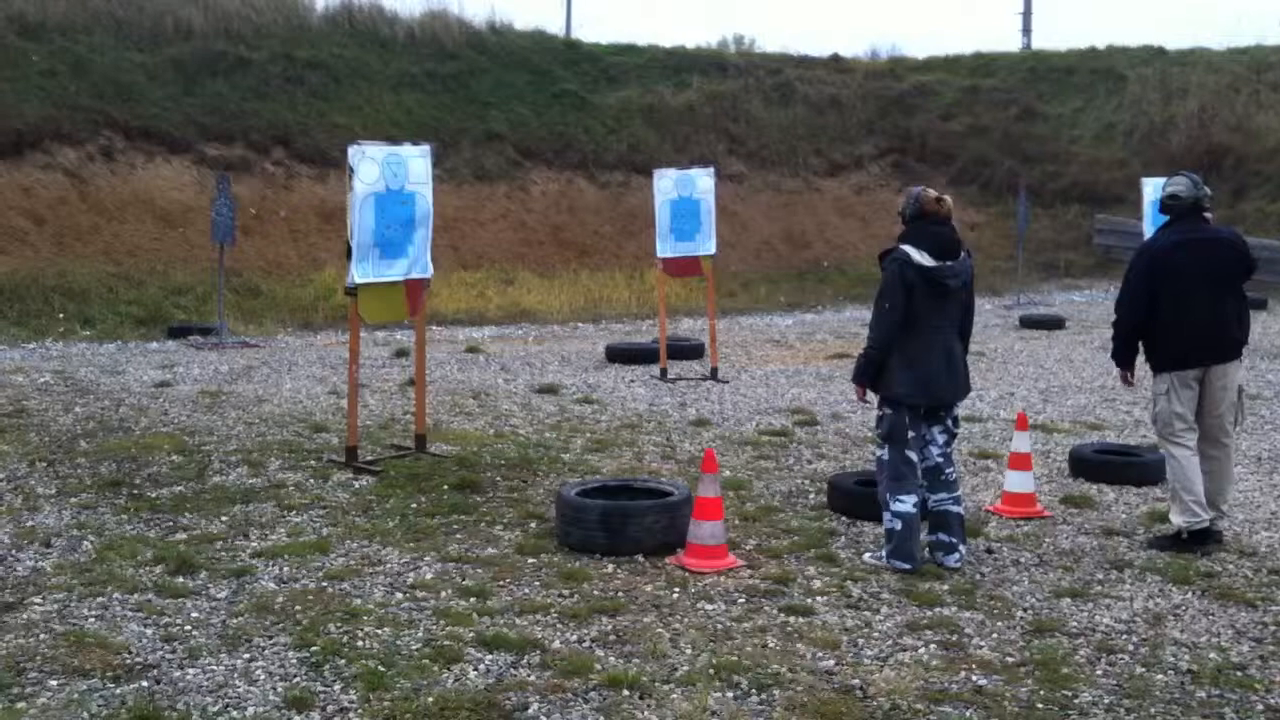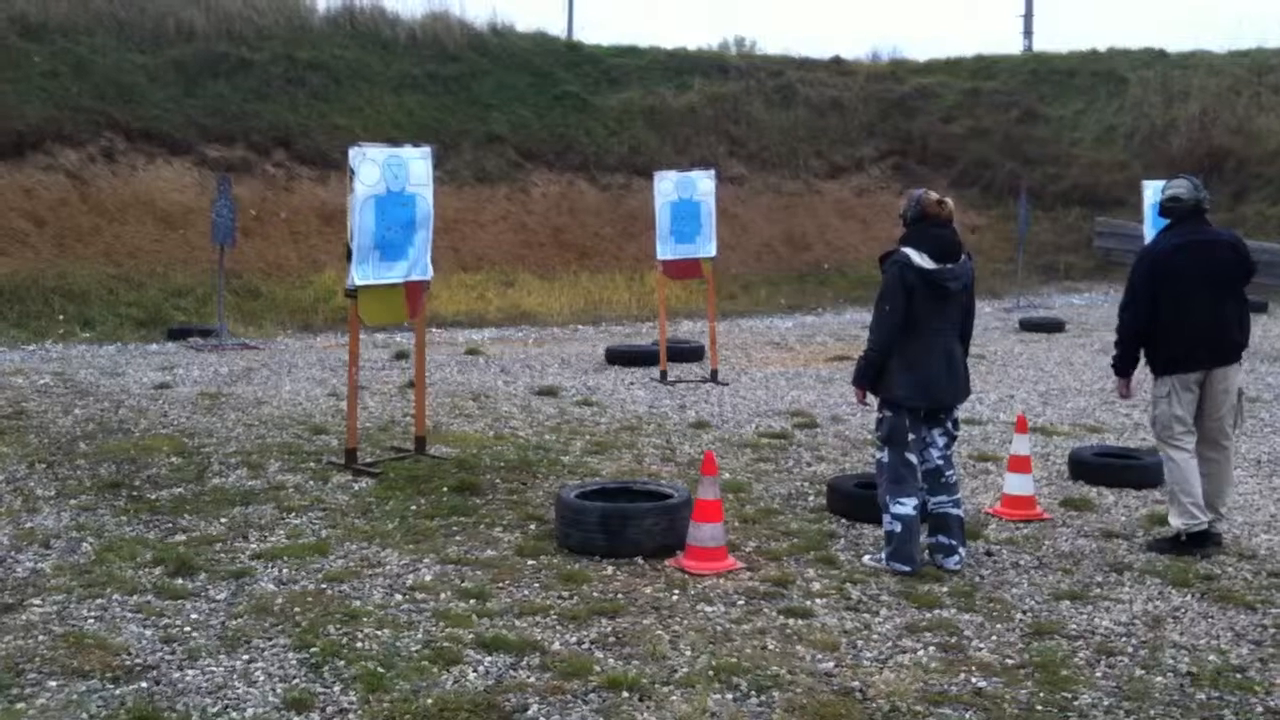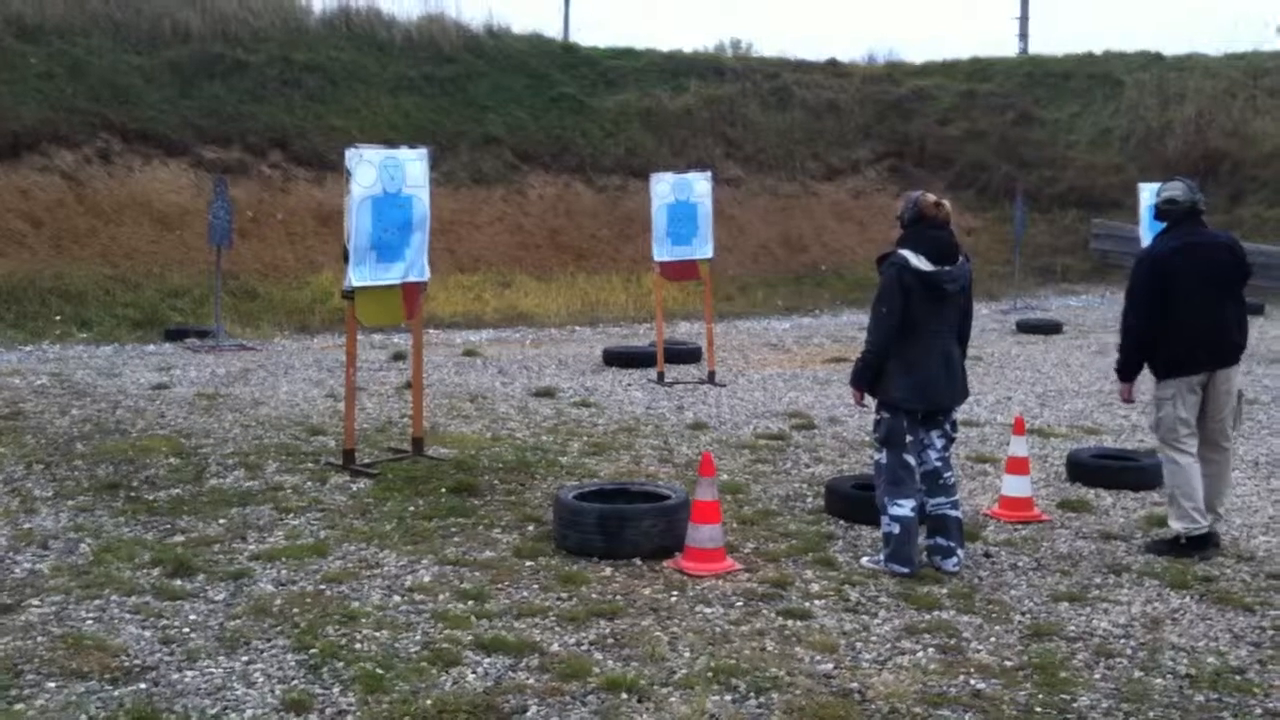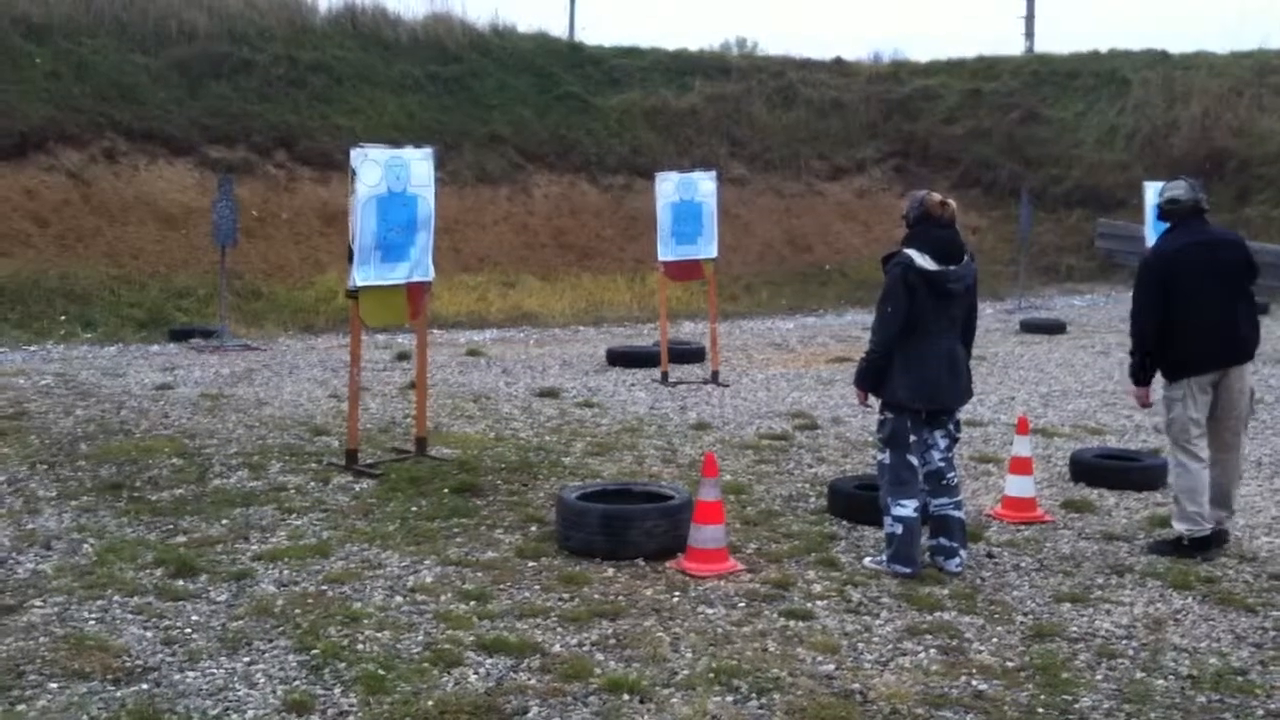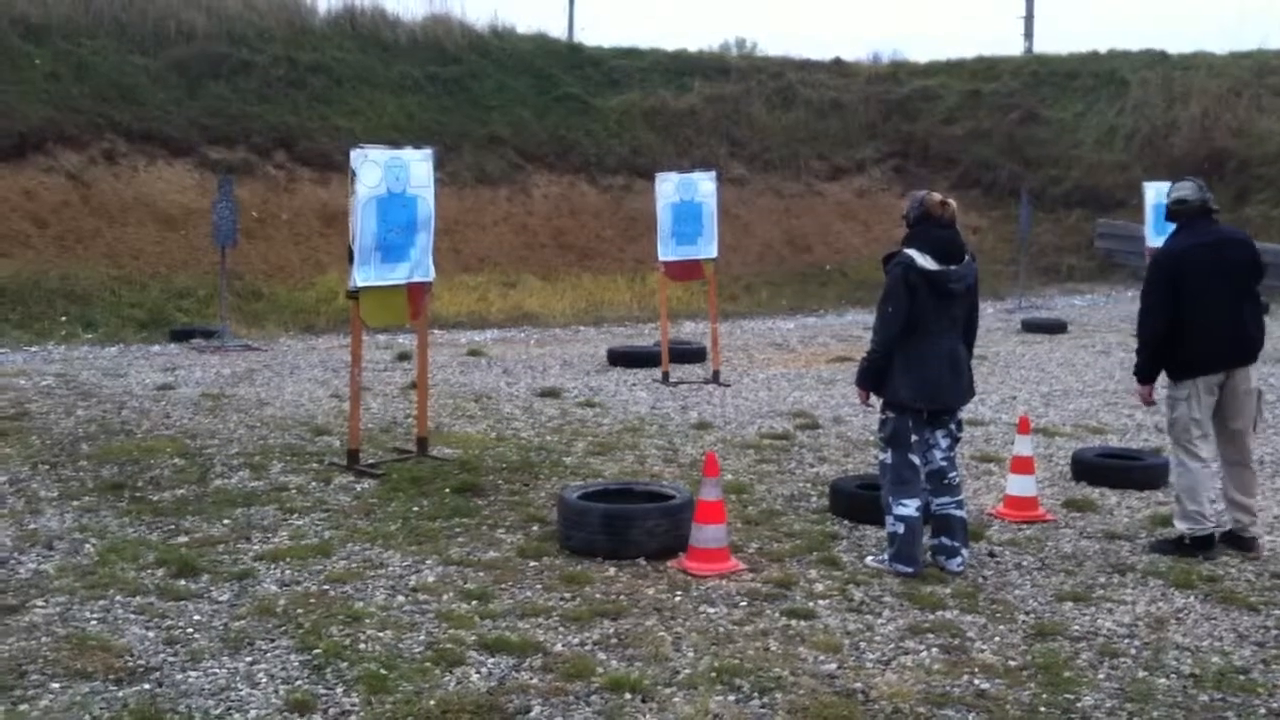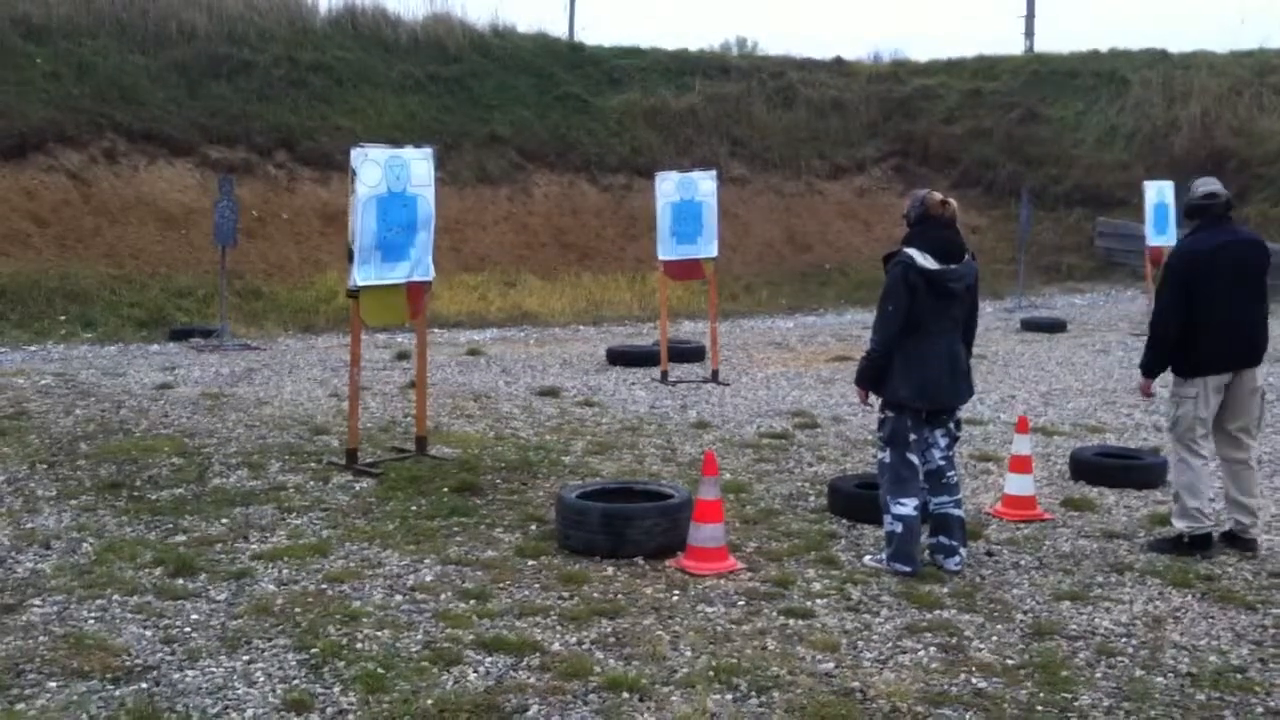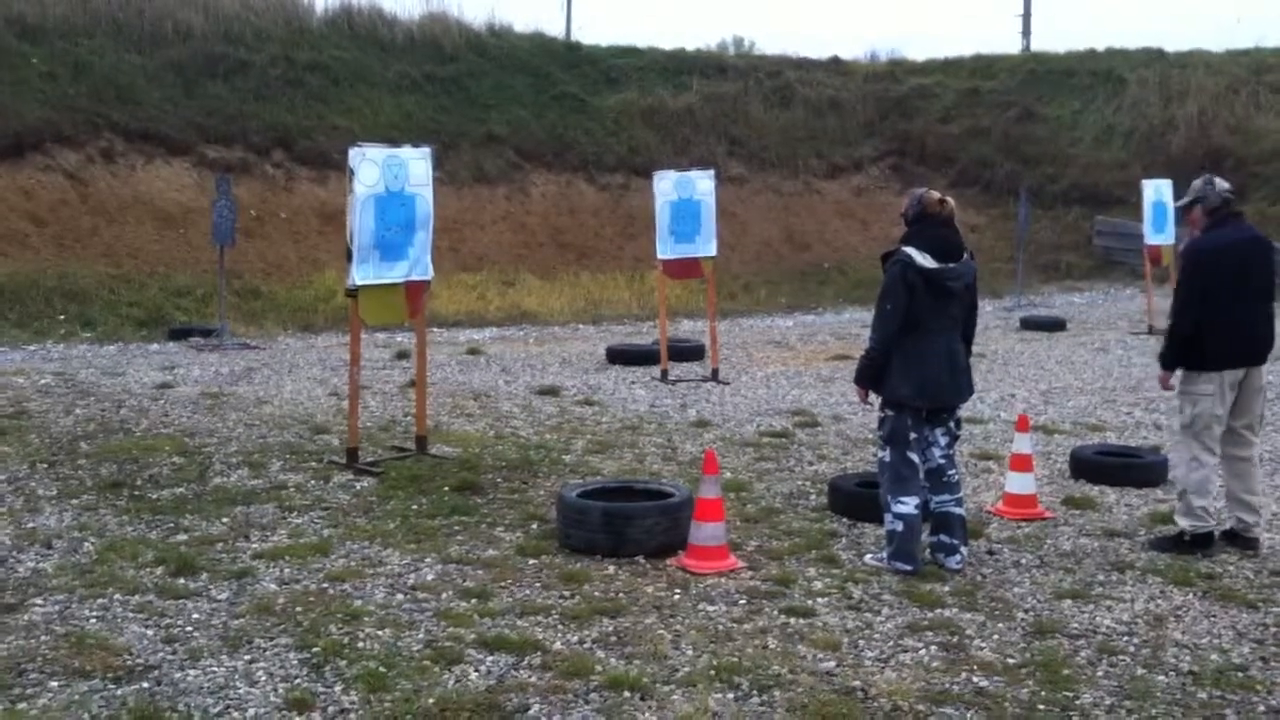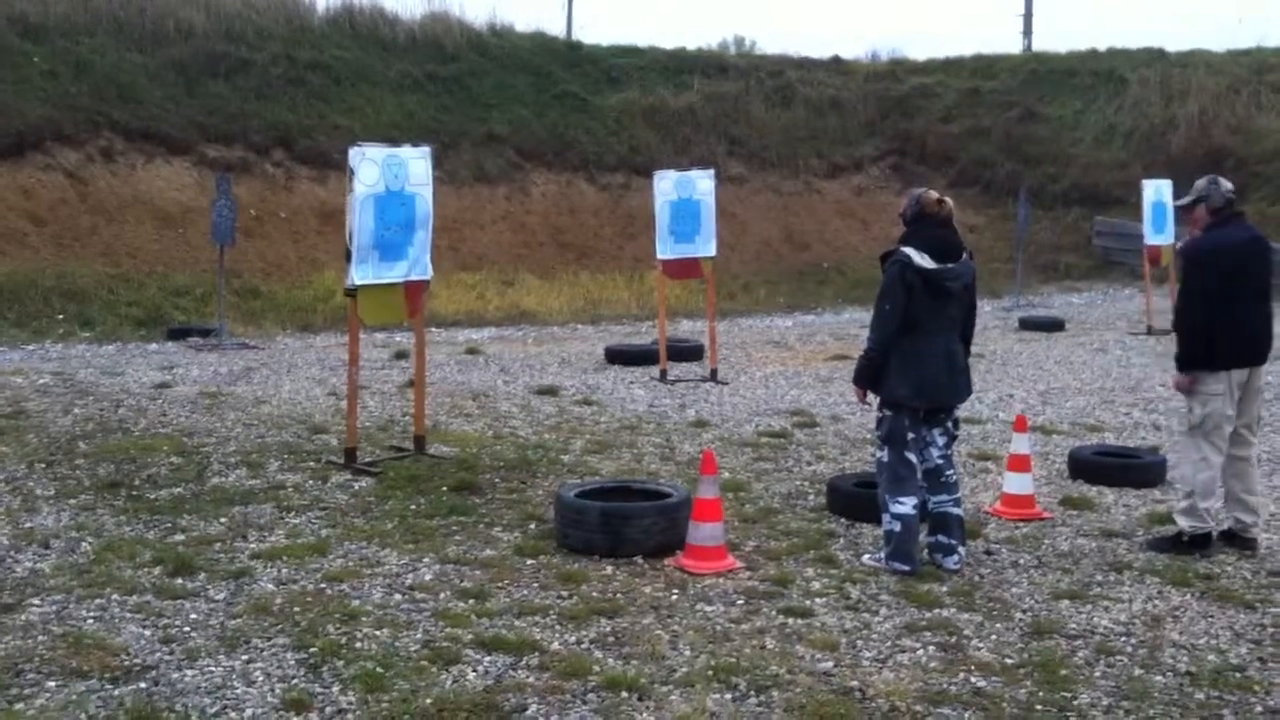
dt=0.2s
person 1, frame 1
left shoulder: (902, 262)
right shoulder: (961, 261)
left elbow: (884, 327)
right elbow: (965, 325)
left wrist: (864, 374)
left hip: (904, 378)
right hip: (946, 376)
left knee: (898, 463)
right knee: (939, 460)
left ankle: (901, 552)
right ankle: (949, 547)
person 1, frame 2
left shoulder: (903, 264)
right shoulder: (962, 264)
left elbow: (884, 329)
right elbow: (965, 327)
left wrist: (864, 376)
left hip: (904, 381)
right hip: (946, 379)
left knee: (899, 466)
right knee: (940, 463)
left ankle: (900, 555)
right ankle: (949, 550)
person 1, frame 3
left shoulder: (901, 266)
right shoulder: (959, 266)
left elbow: (882, 331)
right elbow: (963, 329)
left wrist: (862, 379)
left hip: (901, 383)
right hip: (945, 380)
left knee: (897, 467)
right knee: (938, 464)
left ankle: (899, 557)
right ankle: (948, 552)
person 1, frame 4
left shoulder: (906, 265)
right shoulder: (965, 265)
left elbow: (886, 330)
right elbow: (968, 329)
left wrist: (866, 377)
left hip: (906, 383)
right hip: (949, 380)
left knee: (900, 467)
right knee: (941, 465)
left ankle: (901, 557)
right ankle: (950, 552)
person 1, frame 5
left shoulder: (906, 265)
right shoulder: (965, 265)
left elbow: (887, 330)
right elbow: (969, 328)
left wrist: (868, 377)
left hip: (907, 382)
right hip: (950, 380)
left knee: (901, 466)
right knee: (943, 464)
left ankle: (903, 556)
right ankle: (952, 551)
person 1, frame 6
left shoulder: (906, 265)
right shoulder: (965, 264)
left elbow: (887, 329)
right elbow: (969, 328)
left wrist: (867, 376)
left hip: (906, 381)
right hip: (949, 379)
left knee: (900, 465)
right knee: (941, 463)
left ankle: (901, 555)
right ankle: (950, 550)
person 1, frame 7
left shoulder: (905, 264)
right shoulder: (964, 263)
left elbow: (886, 328)
right elbow: (968, 326)
left wrist: (866, 375)
left hip: (906, 380)
right hip: (949, 377)
left knee: (900, 464)
right knee: (942, 462)
left ankle: (902, 554)
right ankle: (951, 548)
person 1, frame 8
left shoulder: (903, 264)
right shoulder: (963, 263)
left elbow: (884, 328)
right elbow: (967, 326)
left wrist: (865, 375)
left hip: (904, 380)
right hip: (948, 377)
left knee: (898, 464)
right knee: (940, 461)
left ankle: (900, 554)
right ankle: (949, 548)
person 2, frame 1
left shoulder: (1153, 250)
right shoulder: (1229, 241)
left elbow: (1129, 309)
right elbow: (1247, 271)
left wrist: (1124, 357)
left hip: (1175, 359)
right hip: (1224, 355)
left knee: (1179, 440)
right knee: (1219, 440)
left ankle: (1193, 527)
right ankle: (1213, 522)
person 2, frame 2
left shoulder: (1155, 254)
right shoulder: (1230, 245)
left elbow: (1133, 315)
right elbow: (1246, 276)
left wrist: (1124, 366)
left hip: (1175, 362)
right hip: (1224, 358)
left knee: (1177, 443)
right knee: (1218, 443)
left ankle: (1192, 529)
right ankle: (1212, 525)
person 2, frame 3
left shoulder: (1154, 257)
right shoulder: (1227, 246)
left elbow: (1137, 320)
right elbow: (1242, 282)
left wrist: (1127, 373)
left hip: (1177, 364)
right hip: (1224, 359)
left knee: (1180, 446)
right knee: (1218, 444)
left ankle: (1192, 533)
right ankle: (1209, 525)
person 2, frame 4
left shoulder: (1159, 258)
right shoulder: (1233, 243)
left elbow: (1146, 322)
right elbow: (1249, 282)
left wrist: (1141, 377)
left hip: (1188, 365)
right hip: (1235, 358)
left knee: (1189, 449)
right knee: (1228, 444)
left ankle: (1195, 534)
right ankle: (1218, 522)
person 2, frame 5
left shoulder: (1168, 257)
right shoulder: (1241, 243)
left elbow: (1153, 321)
right elbow: (1255, 285)
left wrist: (1146, 374)
left hip: (1193, 364)
right hip: (1241, 359)
left knee: (1191, 448)
right knee: (1239, 446)
left ankle: (1197, 533)
right ankle: (1244, 529)
person 2, frame 6
left shoulder: (1187, 253)
right shoulder: (1255, 246)
left elbow: (1167, 317)
left wrist: (1150, 369)
left hip: (1200, 364)
right hip: (1246, 360)
left knee: (1190, 446)
right knee: (1241, 447)
left ankle: (1195, 533)
right ankle: (1245, 530)
person 2, frame 7
left shoulder: (1203, 248)
right shoulder: (1260, 243)
left elbow: (1186, 311)
left wrist: (1169, 362)
left hip: (1211, 361)
right hip: (1252, 356)
left knee: (1197, 445)
right knee: (1243, 443)
left ankle: (1197, 531)
right ankle: (1247, 529)
person 2, frame 8
left shoulder: (1207, 247)
right shoulder: (1256, 242)
left elbow: (1196, 311)
left wrist: (1184, 364)
left hip: (1216, 361)
right hip: (1251, 356)
left knee: (1204, 445)
right knee: (1242, 443)
left ankle: (1195, 531)
right ankle: (1245, 529)
